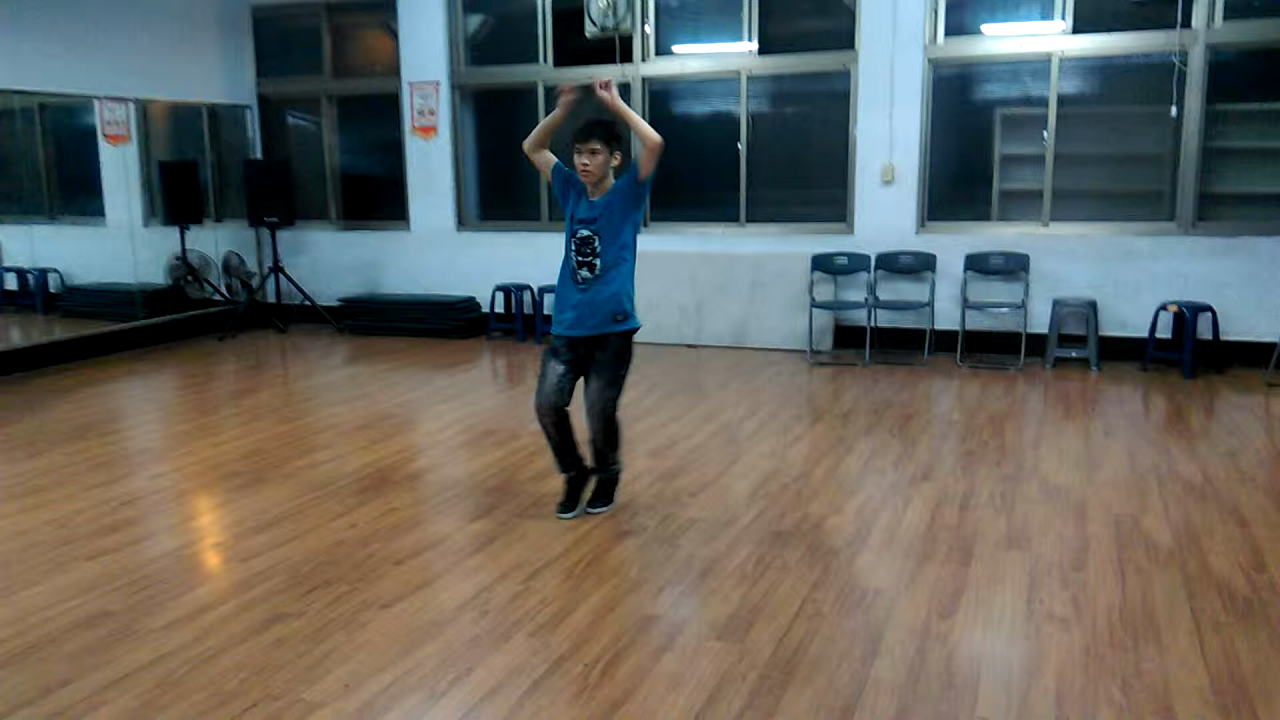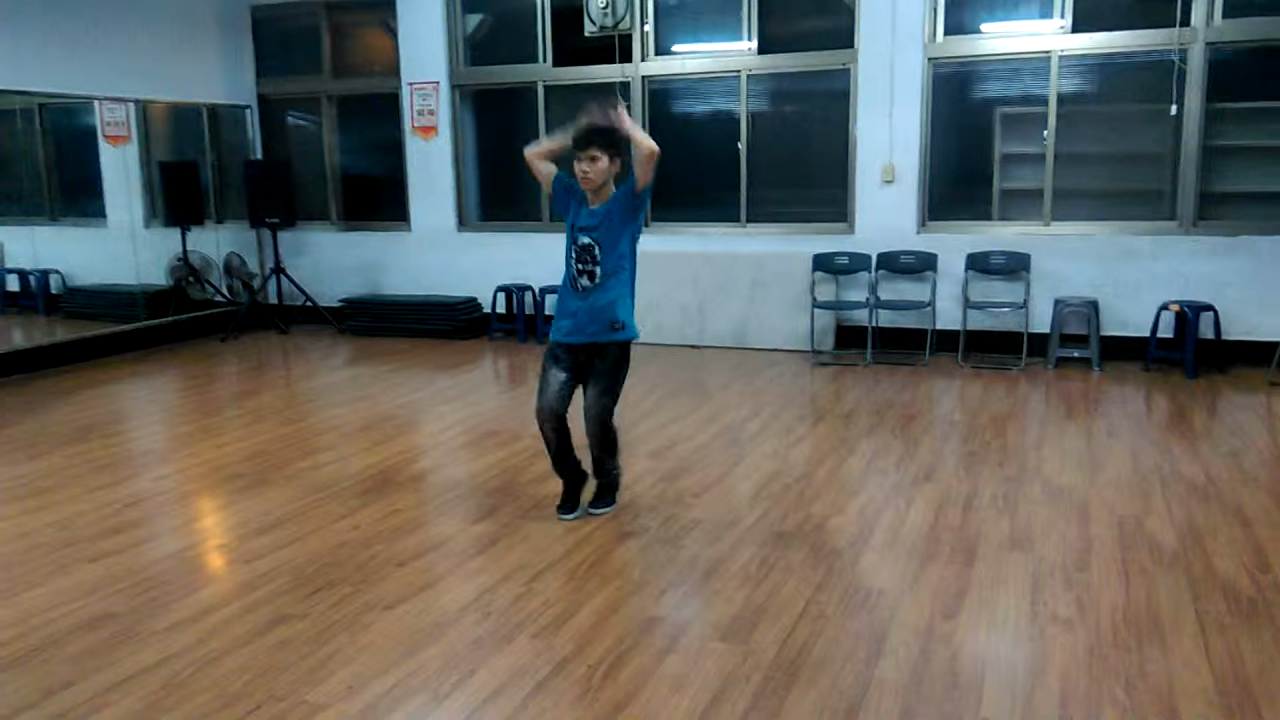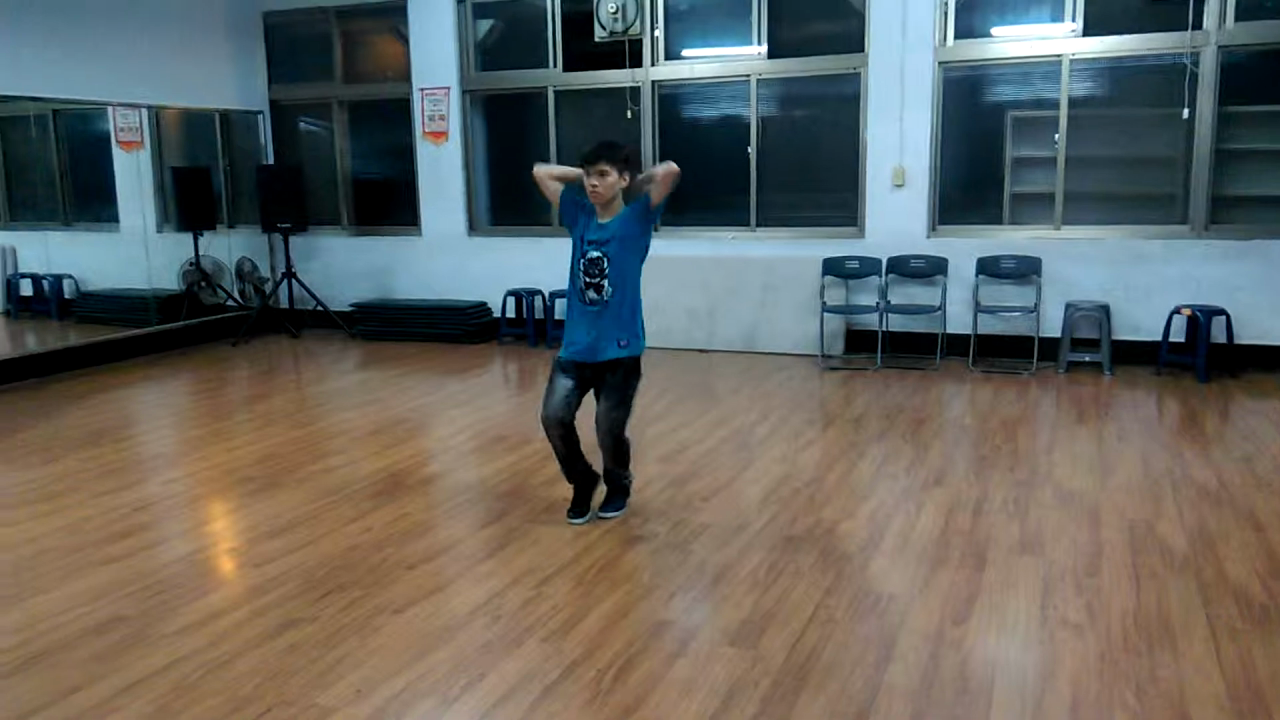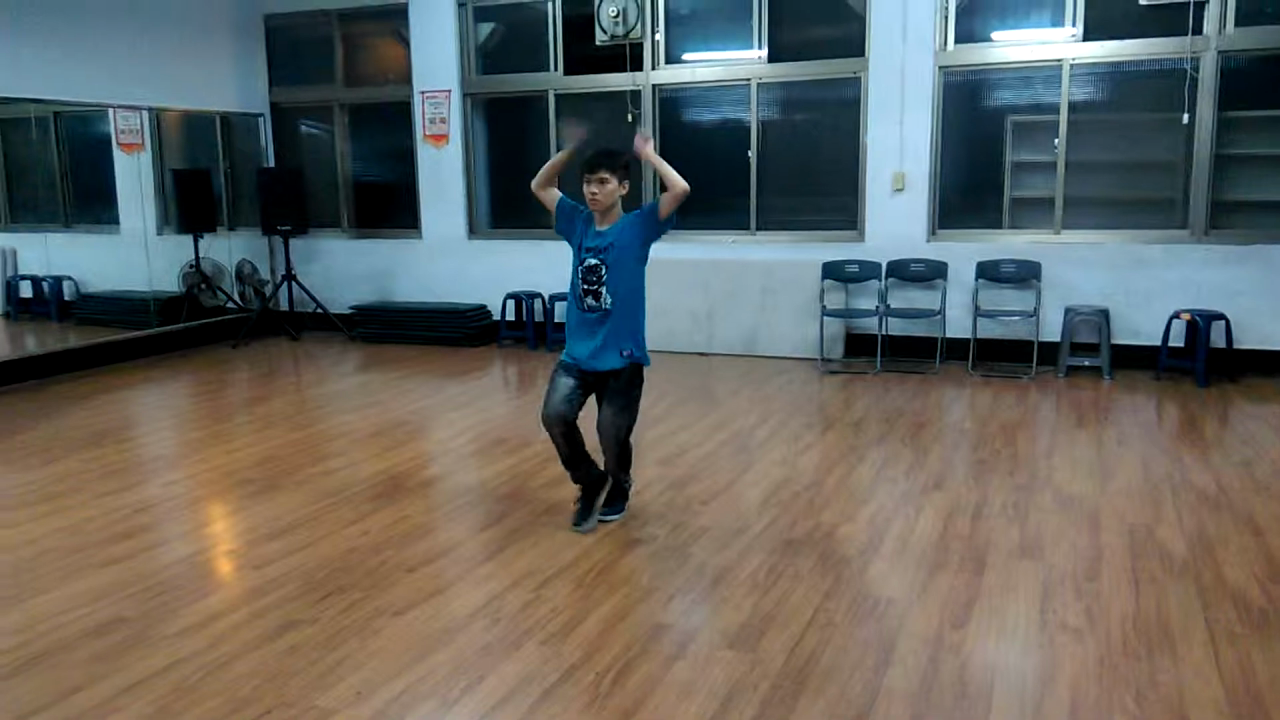
dt=0.1s
person 1, frame 1
left shoulder: (628, 195)
right shoulder: (570, 191)
left elbow: (653, 143)
right elbow: (531, 147)
left wrist: (615, 102)
right wrist: (563, 107)
left hip: (612, 325)
right hip: (568, 323)
left knee: (600, 411)
right knee: (548, 404)
left ankle: (607, 478)
right ankle: (575, 475)
person 1, frame 2
left shoulder: (627, 203)
right shoulder: (571, 199)
left elbow: (650, 153)
right elbow: (533, 156)
left wrist: (622, 121)
right wrist: (577, 131)
left hip: (609, 333)
right hip: (567, 331)
left knee: (597, 419)
right knee: (548, 411)
left ankle: (608, 481)
right ankle: (571, 480)
person 1, frame 3
left shoulder: (637, 218)
right shoulder: (579, 213)
left elbow: (670, 173)
right elbow: (542, 174)
left wrist: (646, 179)
right wrist: (583, 172)
left hip: (619, 344)
right hip: (576, 343)
left knee: (609, 428)
right knee: (554, 417)
left ankle: (618, 486)
right ankle: (582, 484)
person 1, frame 4
left shoulder: (639, 226)
right shoulder: (578, 221)
left elbow: (681, 190)
right elbow: (538, 186)
left wrist: (648, 154)
right wrist: (568, 149)
left hip: (622, 352)
right hip: (578, 350)
left knee: (613, 435)
right knee: (555, 415)
left ankle: (618, 487)
right ankle: (590, 481)
